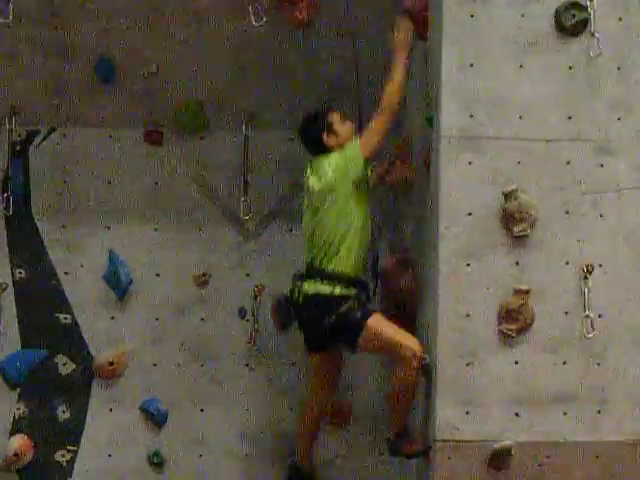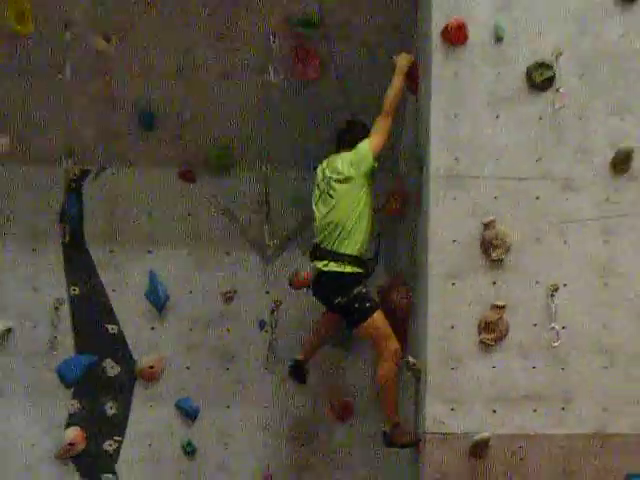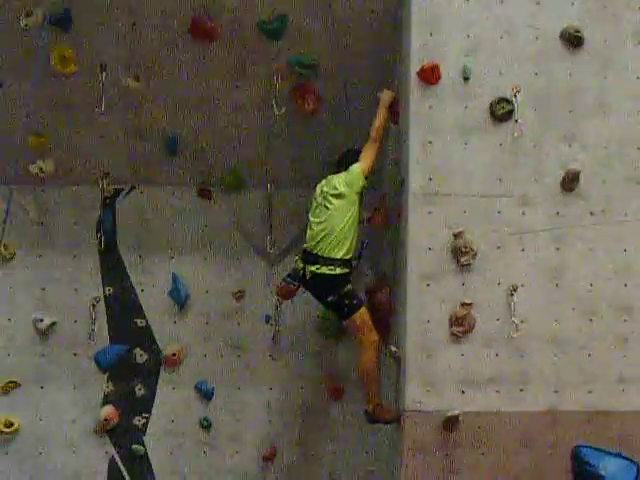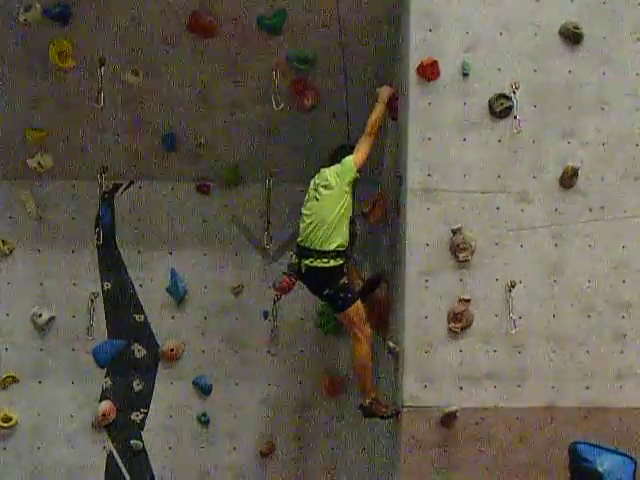
dt=0.4s
person 1, frame 1
left shoulder: (321, 174)
right shoulder: (339, 167)
right elbow: (386, 112)
left wrist: (384, 174)
left hip: (317, 298)
right hip: (333, 300)
left knee: (323, 386)
right knee: (411, 352)
right ankle: (401, 437)
person 1, frame 2
left shoulder: (325, 169)
right shoulder: (355, 162)
right elbow: (386, 116)
right wrist: (401, 70)
left hip: (323, 271)
right hip: (342, 276)
left knee: (335, 316)
right knee: (390, 349)
left ankle: (301, 360)
right ankle: (393, 429)
person 1, frame 3
left shoulder: (323, 187)
right shoulder: (349, 182)
left hip: (309, 269)
right hip: (331, 277)
right knee: (370, 340)
right ankle: (374, 407)
person 1, frame 4
left shoulder: (319, 180)
right shoulder: (343, 172)
left hip: (306, 264)
right hip: (325, 270)
right knee: (363, 333)
left ankle: (361, 288)
right ankle: (370, 401)
